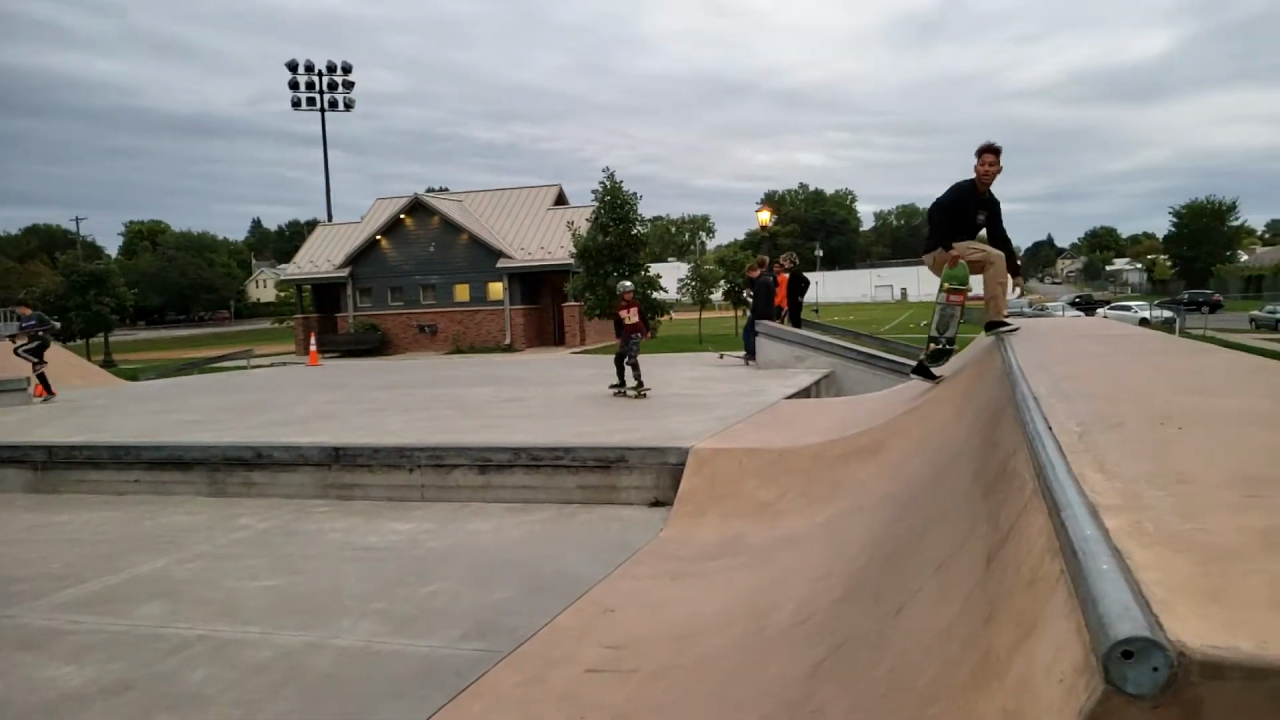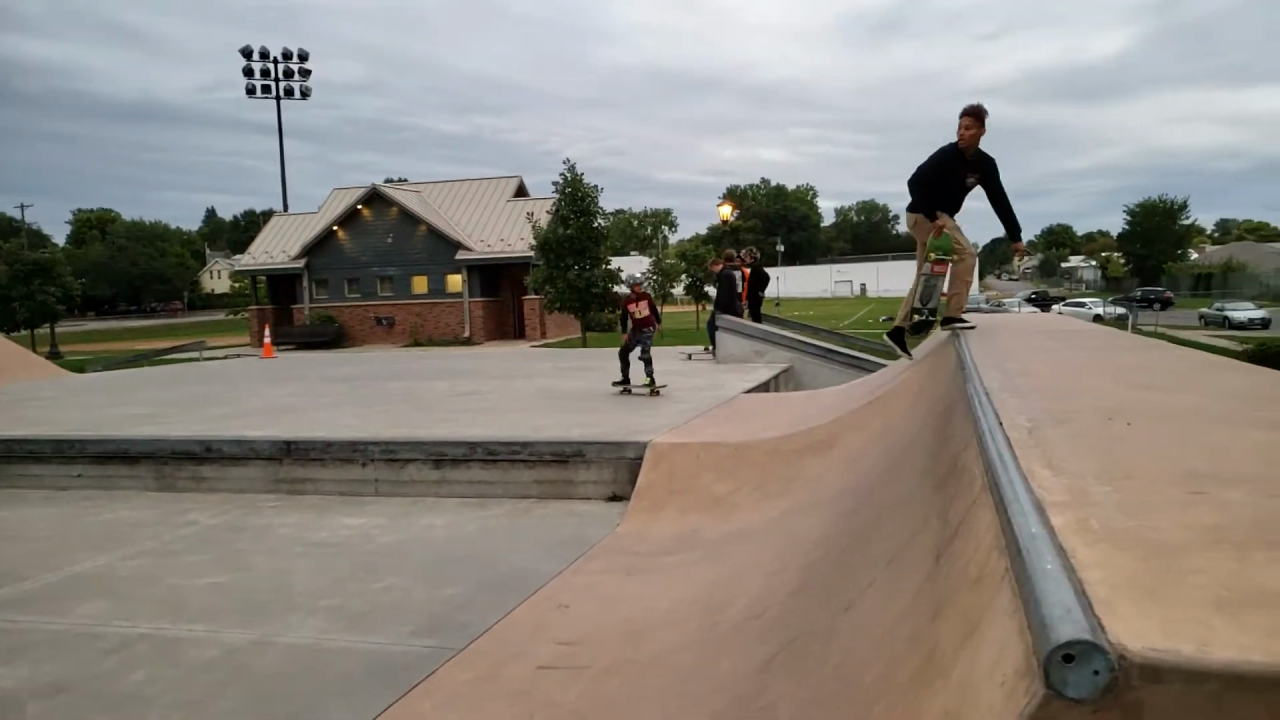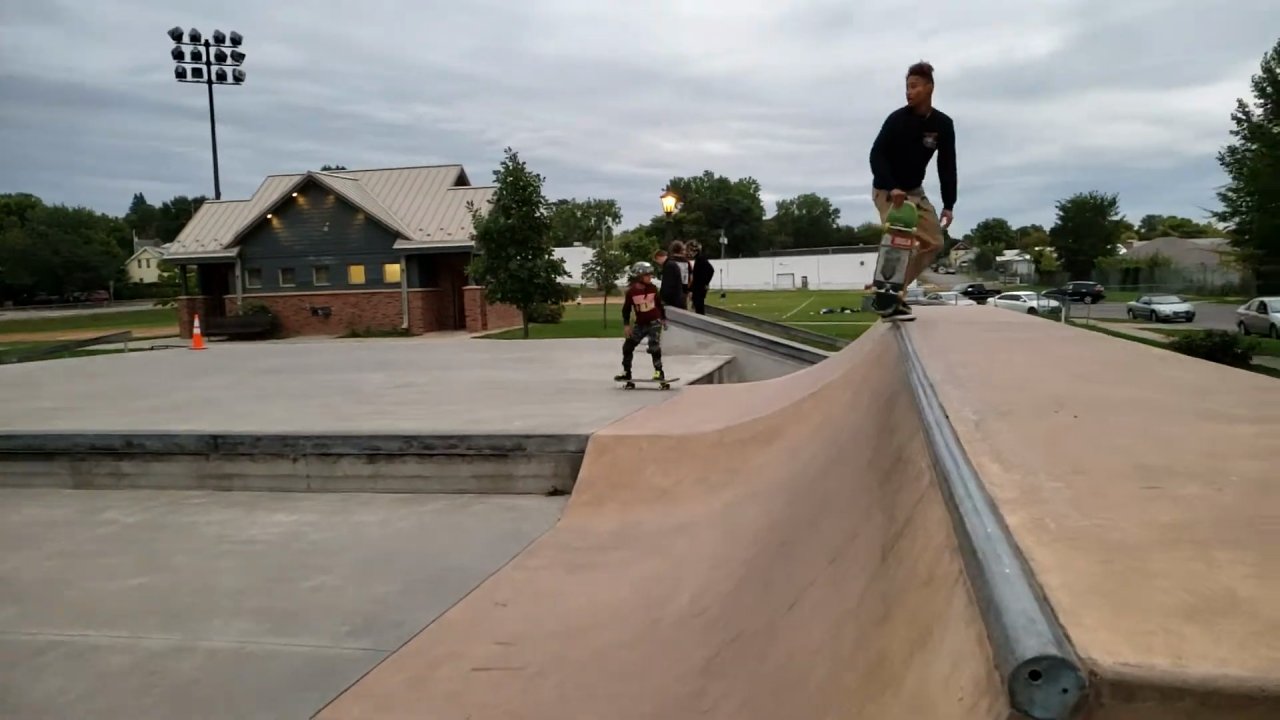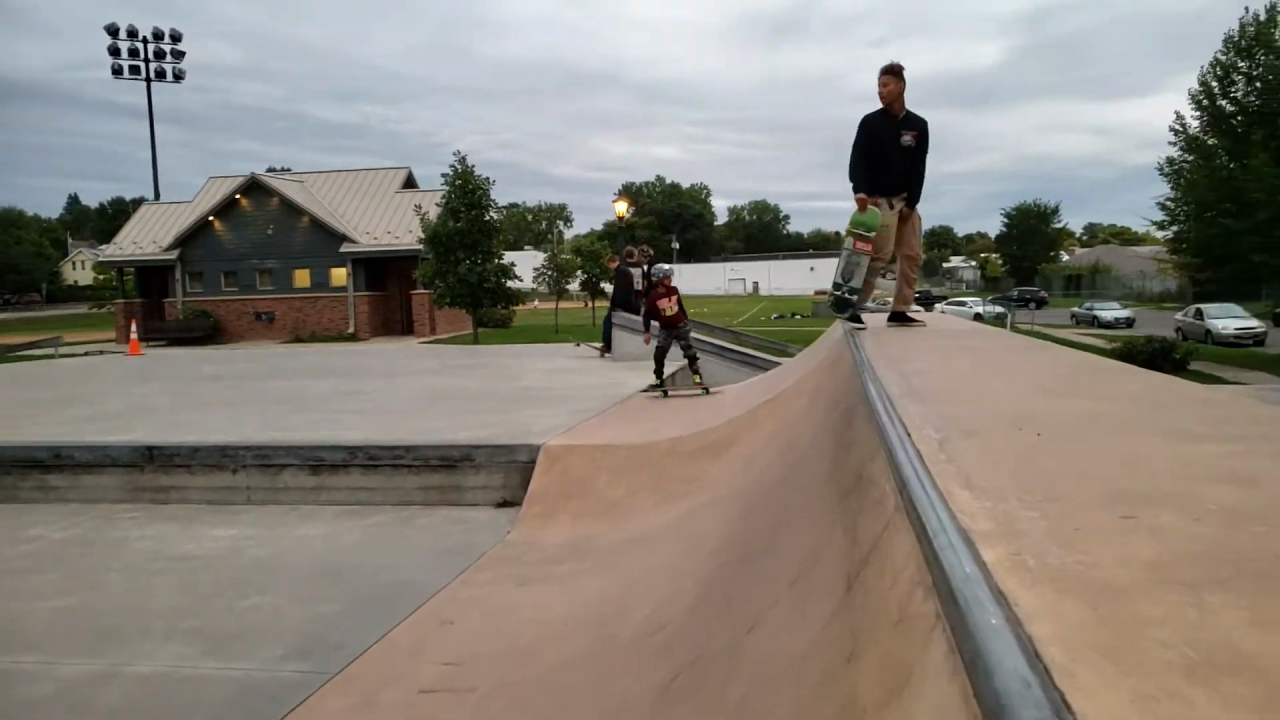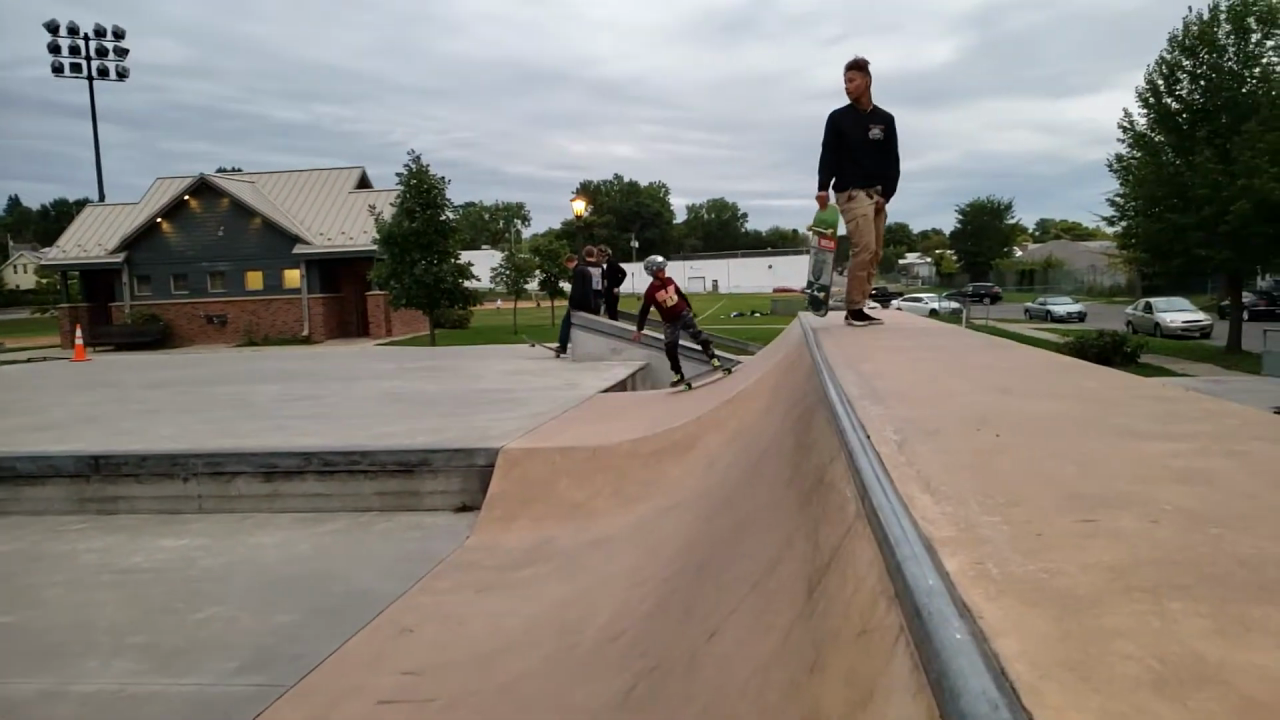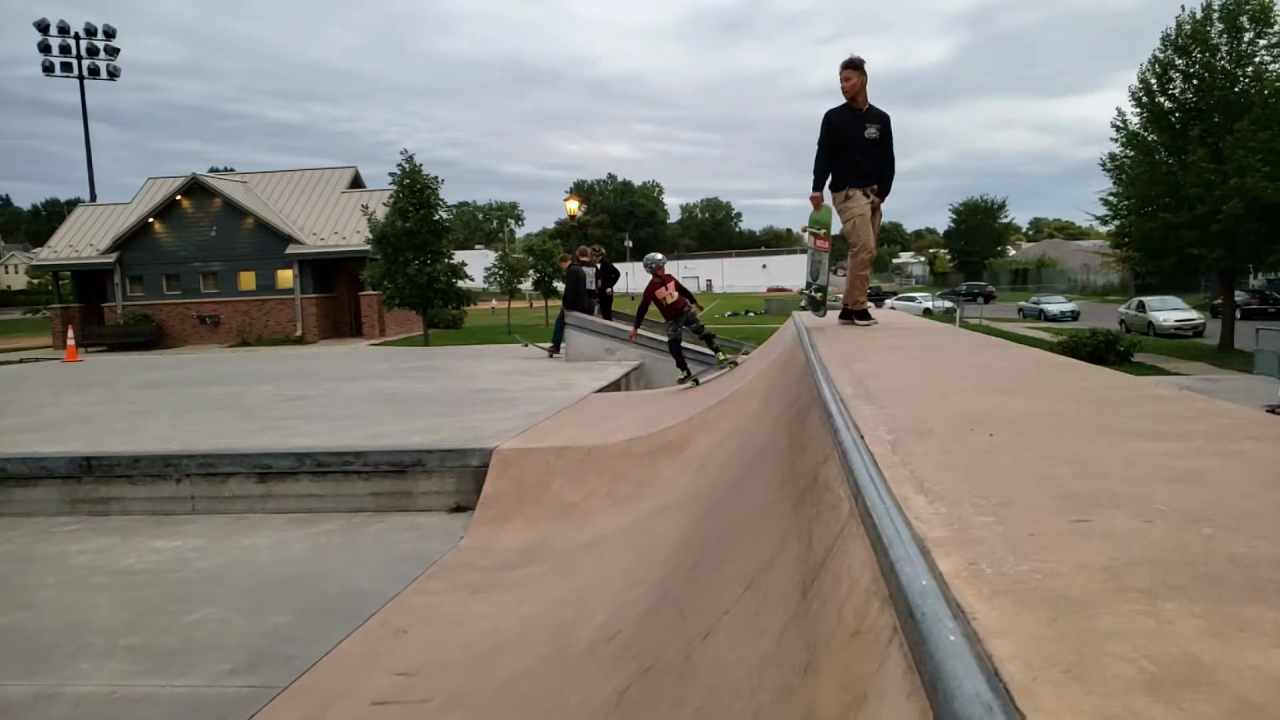
dt=0.3s
person 1, frame 1
left shoulder: (992, 204)
right shoulder: (962, 191)
left elbow: (1002, 239)
right elbow: (934, 214)
left wrist: (1015, 274)
right wrist: (947, 248)
right hip: (938, 251)
right knee: (995, 259)
right ankle: (994, 320)
person 1, frame 2
left shoulder: (986, 164)
right shoulder: (946, 155)
left elbow: (999, 200)
right elbow: (915, 183)
left wrist: (1015, 237)
right wrist: (932, 219)
left hip: (939, 217)
right hip: (923, 216)
right knee: (965, 253)
left ankle: (899, 329)
right ankle: (951, 315)
person 1, frame 3
left shoulder: (943, 124)
right shoulder: (896, 120)
left elbow: (947, 165)
right elbow: (877, 156)
left wrist: (948, 205)
right wrist: (892, 188)
left hip: (915, 191)
right hip: (889, 192)
left knee: (932, 241)
person 1, frame 4
left shoulder: (919, 125)
right shoulder: (871, 122)
left elbow: (919, 168)
right elbow: (857, 159)
left wrist: (911, 203)
right wrist: (860, 190)
left hip: (905, 199)
right hip: (876, 199)
left knee: (912, 256)
right knee: (879, 256)
left ankle: (900, 311)
right ankle: (852, 308)
person 1, frame 5
left shoulder: (885, 120)
right shoulder: (838, 118)
left elbow: (892, 161)
right elbow: (828, 156)
left wrist: (886, 194)
right wrist: (823, 188)
left hip: (877, 194)
right hip: (851, 193)
left knee: (874, 253)
right knee: (864, 248)
left ankle: (858, 308)
right ankle: (854, 306)
person 1, frame 6
left shoulder: (881, 119)
right shoulder: (834, 118)
left elbow: (888, 161)
right elbow: (823, 156)
left wrist: (881, 193)
right wrist: (817, 188)
left hip: (873, 193)
right hip: (847, 192)
left knee: (867, 252)
right knee: (862, 247)
left ankle: (849, 308)
right ankle: (858, 306)
